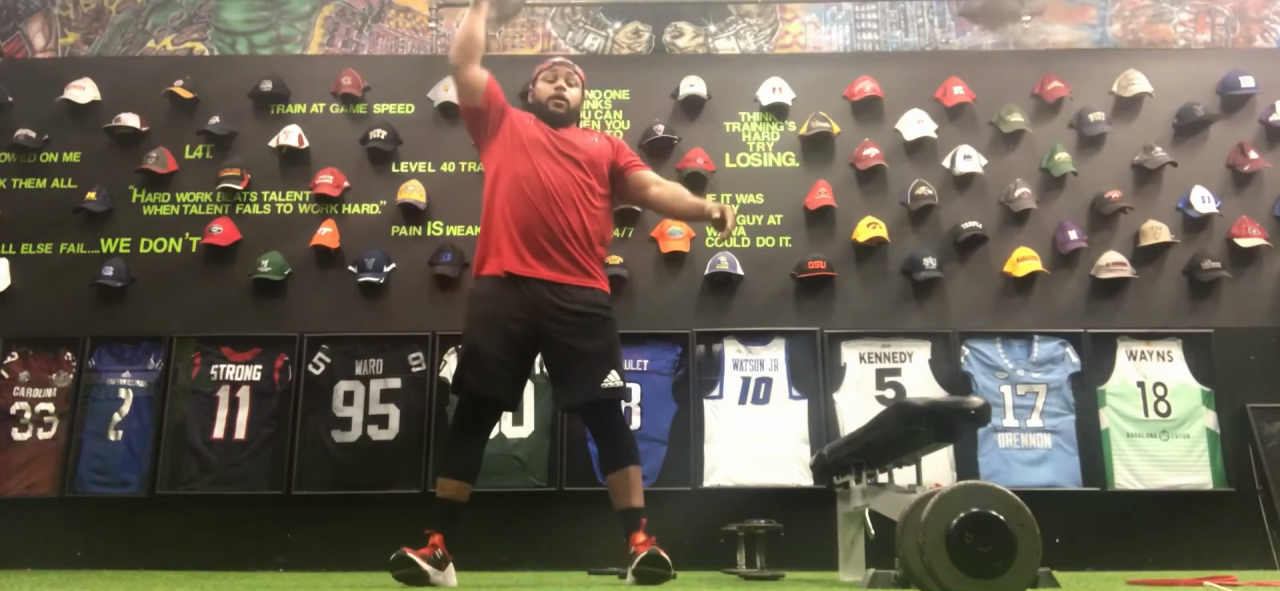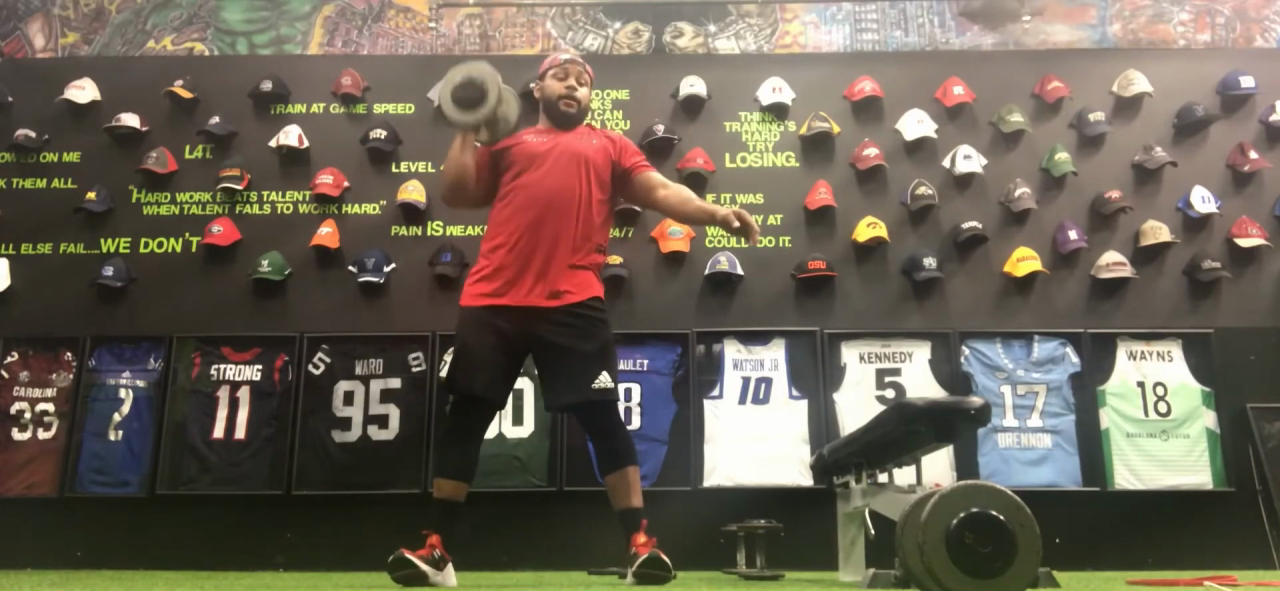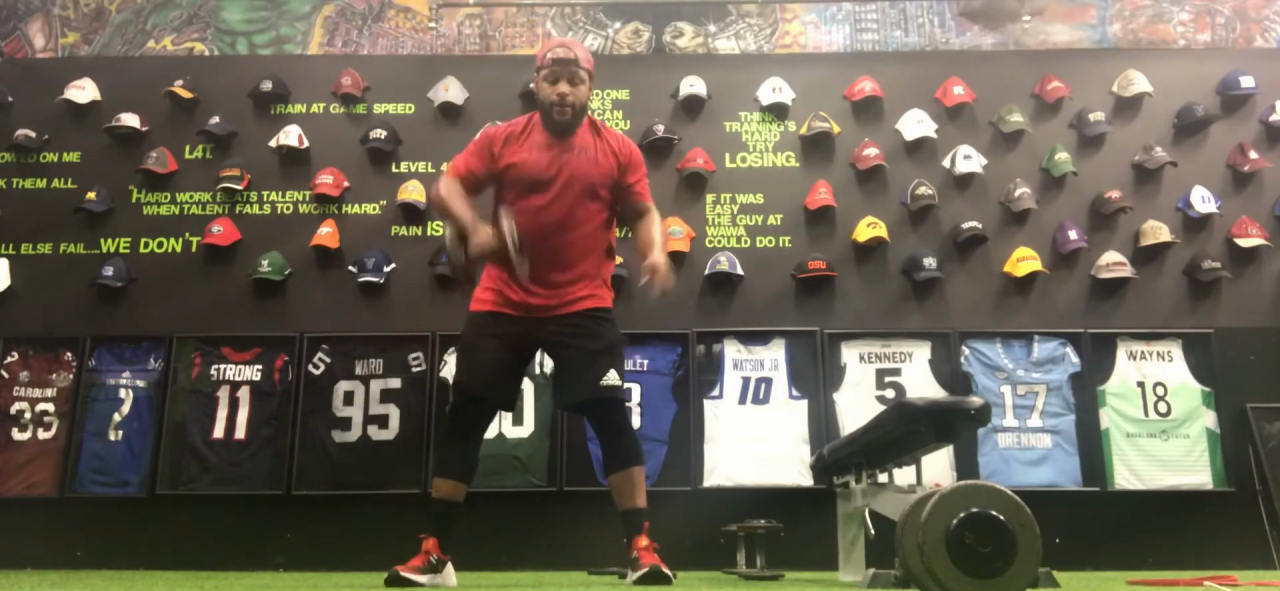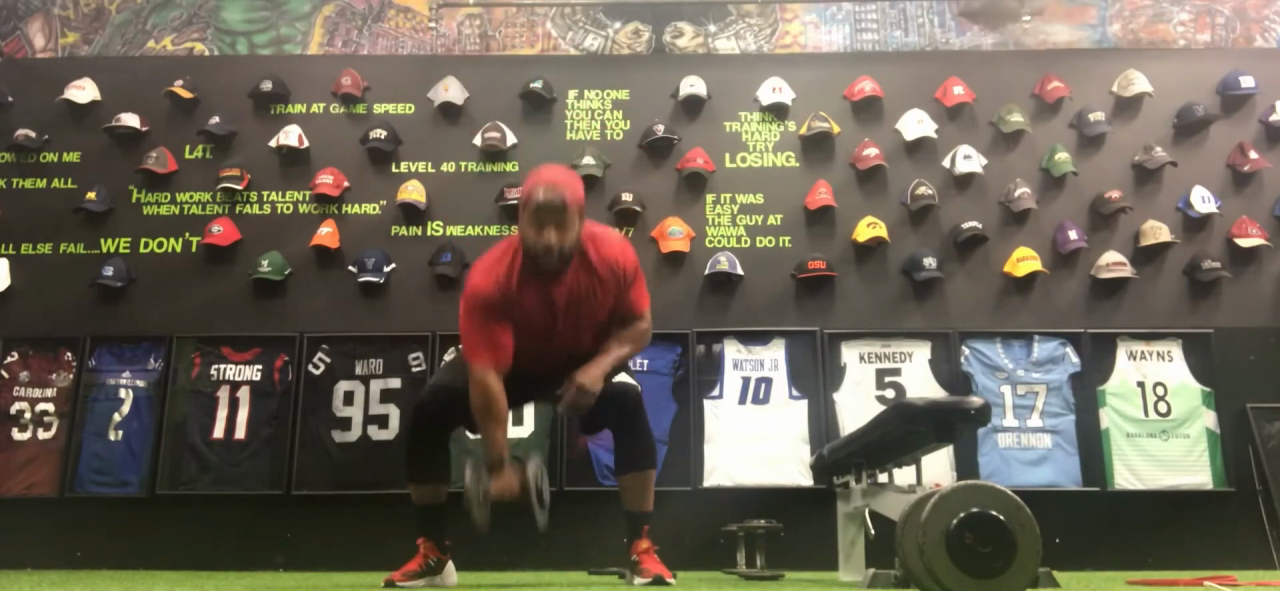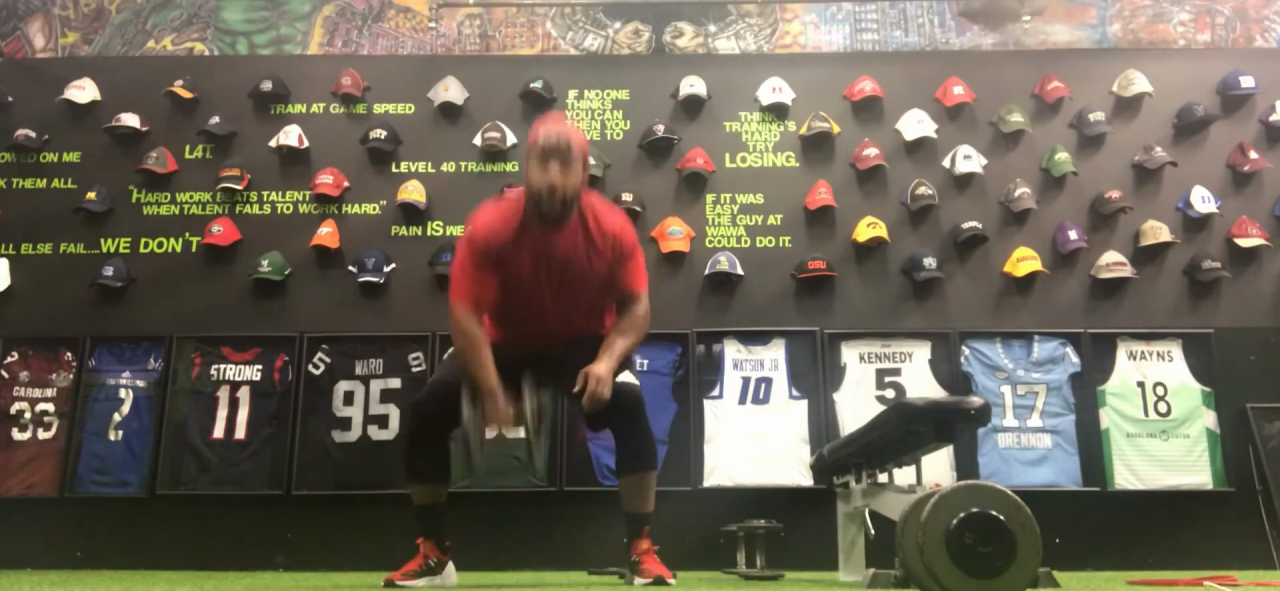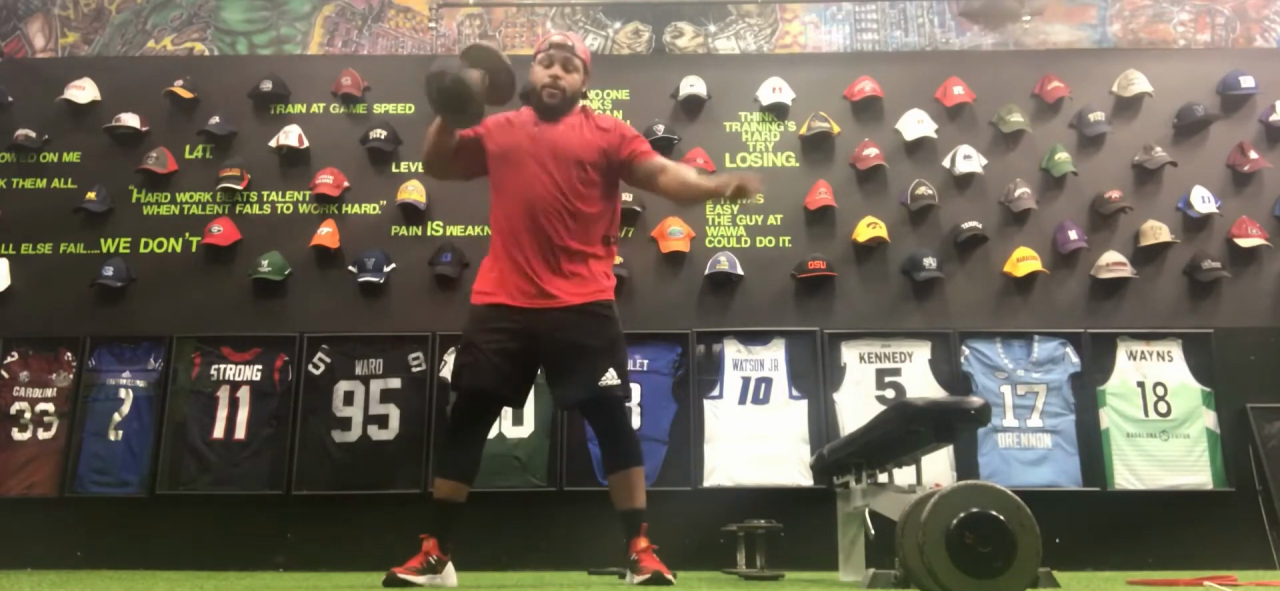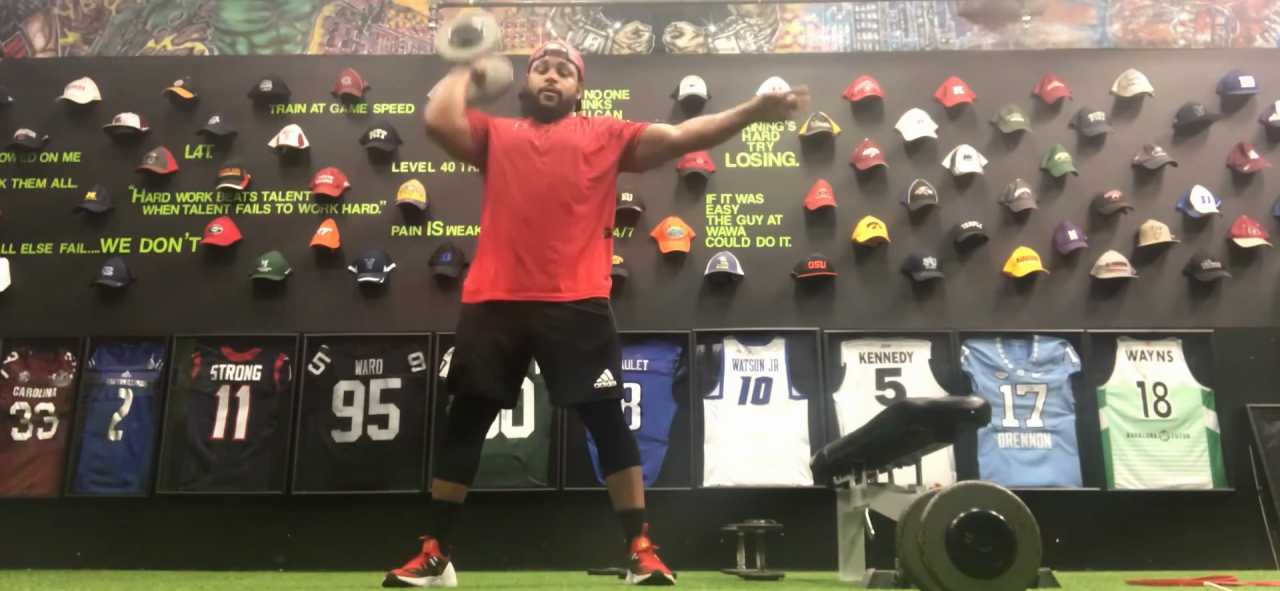
dt=0.4s
person 1, frame 1
left shoulder: (605, 147)
right shoulder: (502, 126)
left elbow: (654, 189)
right elbow: (464, 63)
left wrist: (706, 208)
left hip: (579, 295)
right hip: (502, 289)
left knee: (606, 415)
right knee: (473, 415)
left ankle: (639, 543)
person 1, frame 2
left shoulder: (609, 146)
right shoulder: (507, 144)
left elbow: (660, 191)
right elbow: (456, 194)
left wrist: (719, 214)
right wrist: (465, 133)
left hip: (573, 303)
right hip: (492, 301)
left knee: (602, 417)
right knee: (465, 416)
left ankle: (640, 545)
person 1, frame 3
left shoulder: (617, 149)
right shoulder: (500, 138)
left elbow: (642, 211)
right elbow: (447, 184)
left wrist: (655, 251)
right wrist: (472, 227)
left hip: (583, 308)
right hip: (502, 306)
left knee: (611, 415)
right knee: (465, 417)
person 1, frame 4
left shoulder: (614, 255)
right shoulder: (489, 280)
left elbow: (638, 322)
right elbow: (486, 380)
left wrist: (600, 365)
right wrist: (499, 466)
left hip: (581, 361)
right hip: (509, 366)
left knee: (628, 405)
right knee: (428, 411)
left ankle: (641, 551)
right ankle: (433, 553)
person 1, frame 5
left shoulder: (612, 229)
right shoulder: (490, 225)
left elbow: (636, 310)
right elbow: (466, 316)
left wrist: (607, 361)
right wrist: (491, 391)
left hip: (581, 347)
right hip: (506, 345)
left knee: (629, 406)
right knee: (428, 414)
left ankle: (642, 552)
person 1, frame 6
left shoulder: (607, 132)
right shoulder: (501, 128)
left elbow: (663, 174)
right elbow: (440, 166)
left wrist: (716, 184)
right wrist: (448, 113)
left hip: (584, 302)
right hip: (503, 300)
left knee: (610, 418)
right knee: (468, 417)
person 1, frame 7
left shoulder: (605, 135)
right shoulder: (496, 131)
left elbow: (676, 138)
right elbow: (437, 121)
left wrist: (752, 110)
right wrist: (466, 71)
left hip: (576, 302)
right hip: (493, 299)
left knee: (608, 420)
right knee: (465, 420)
